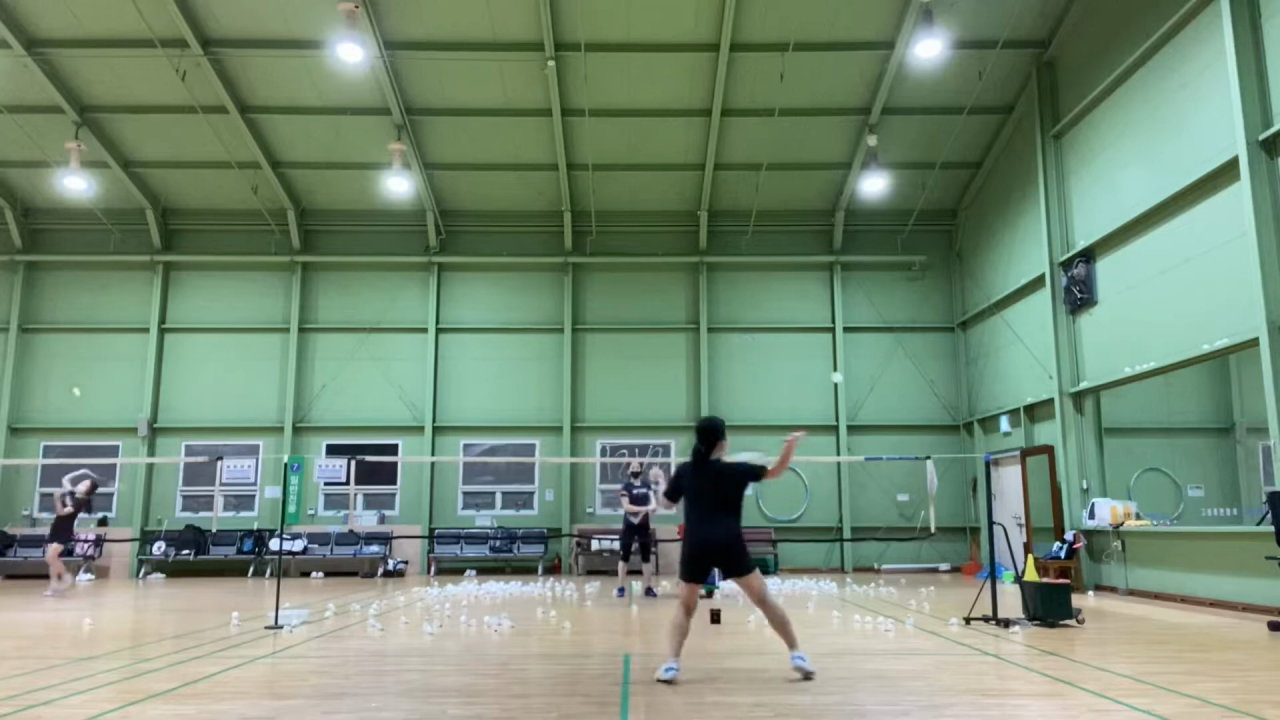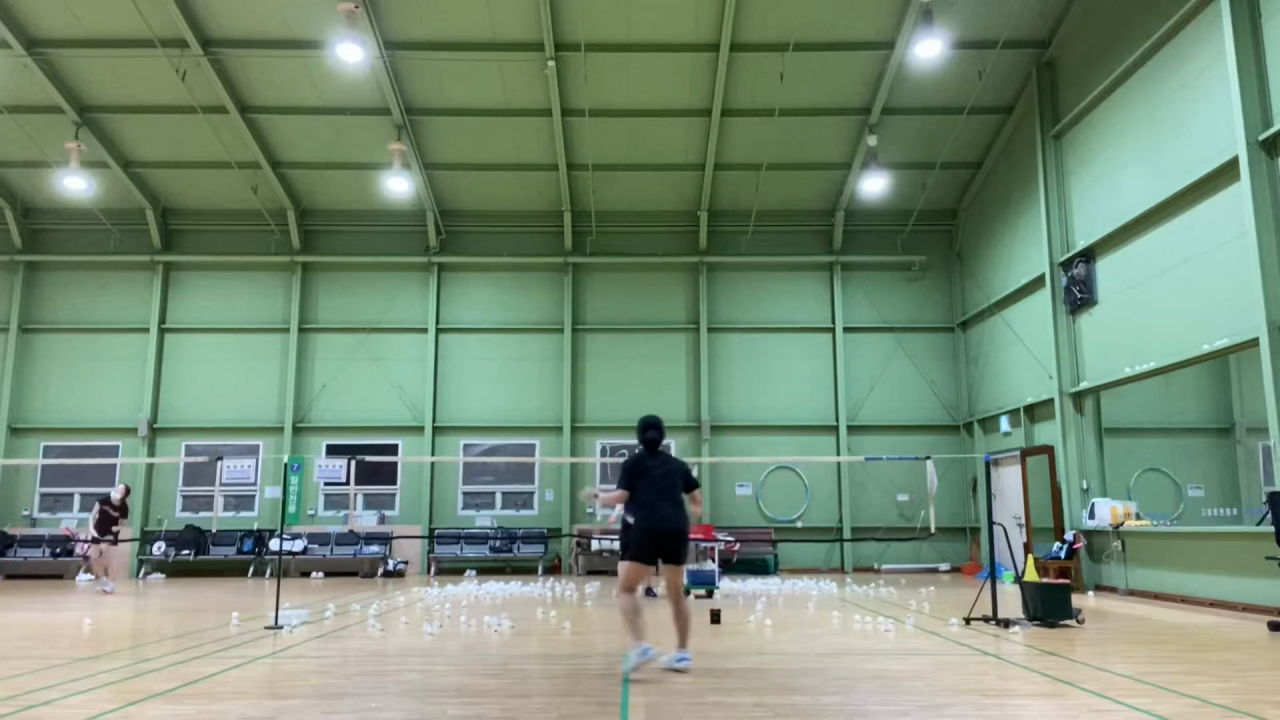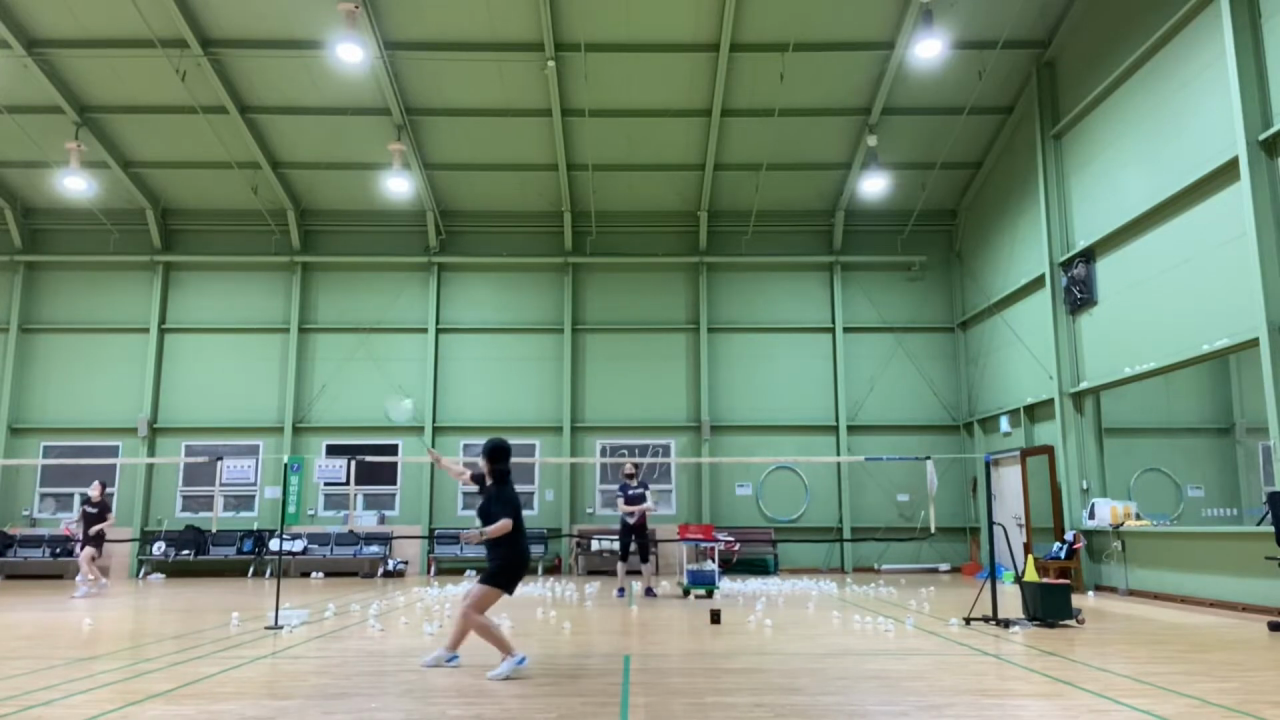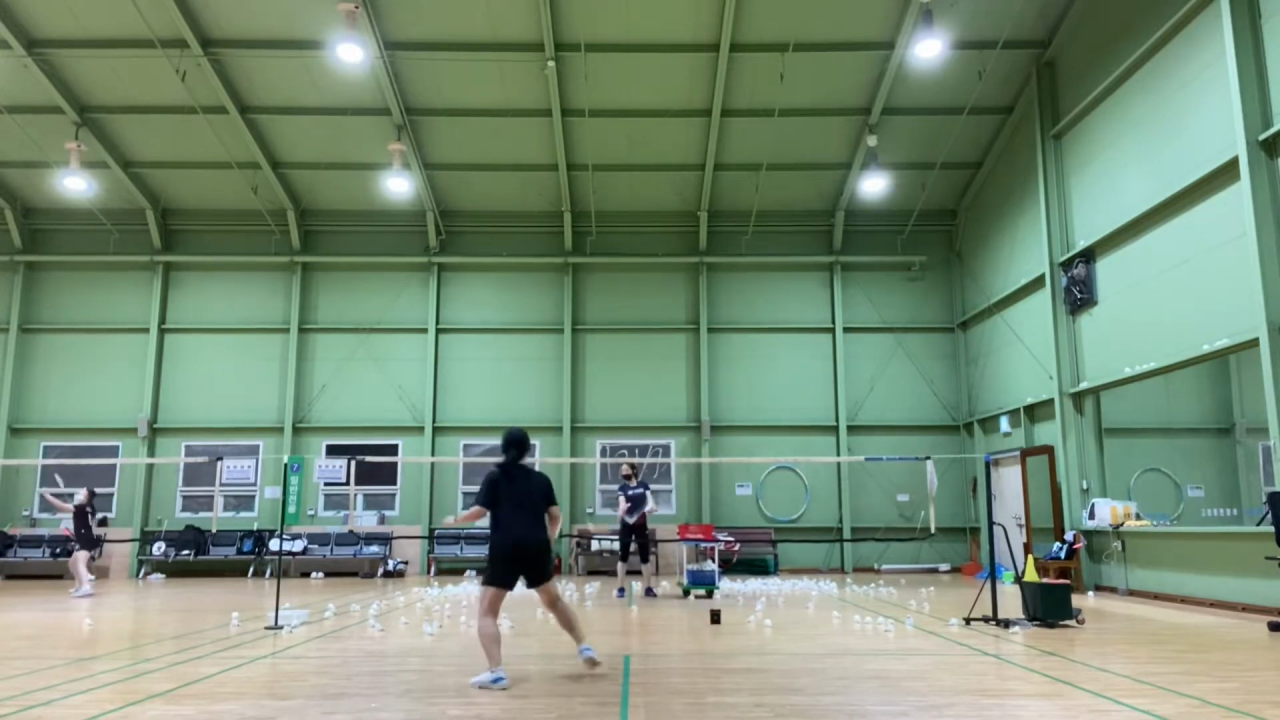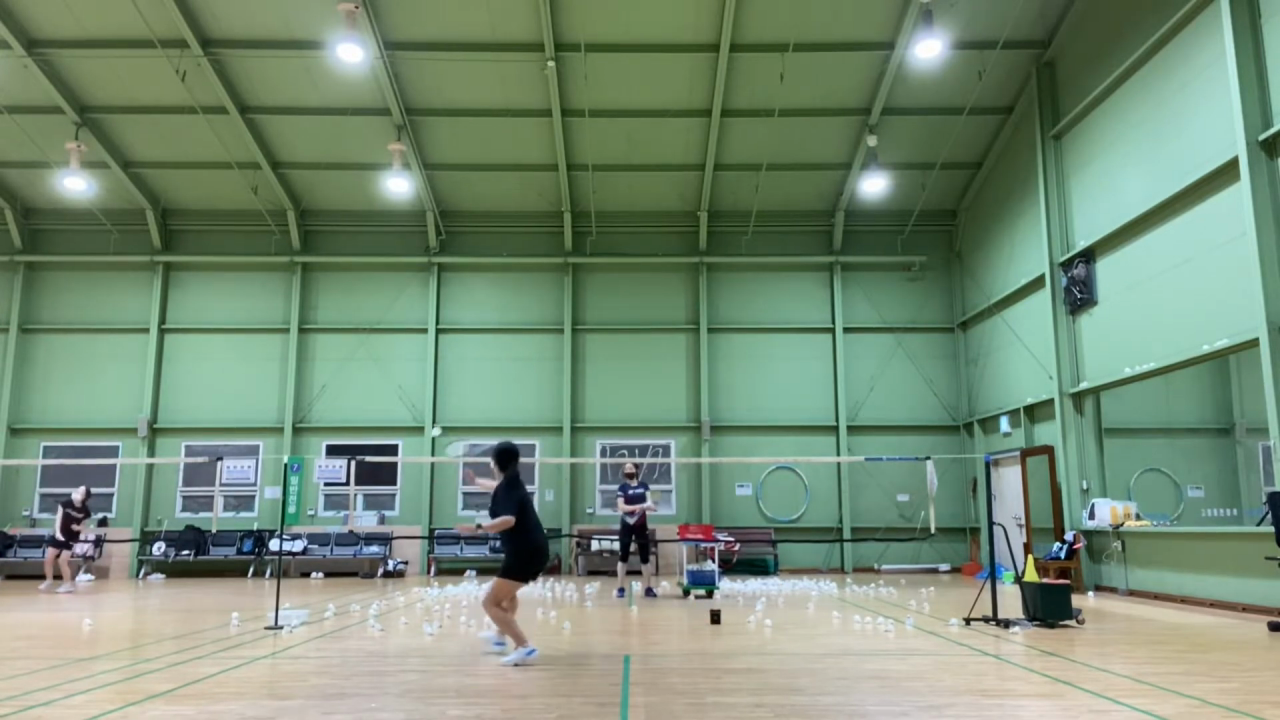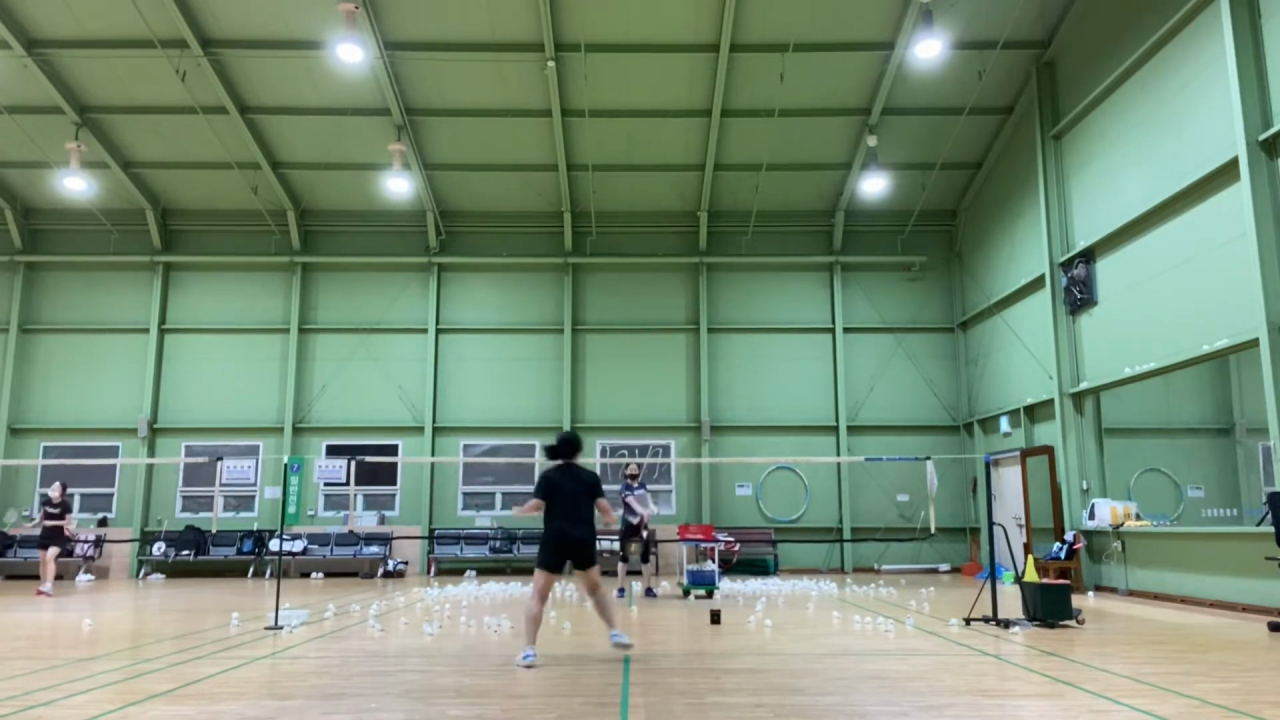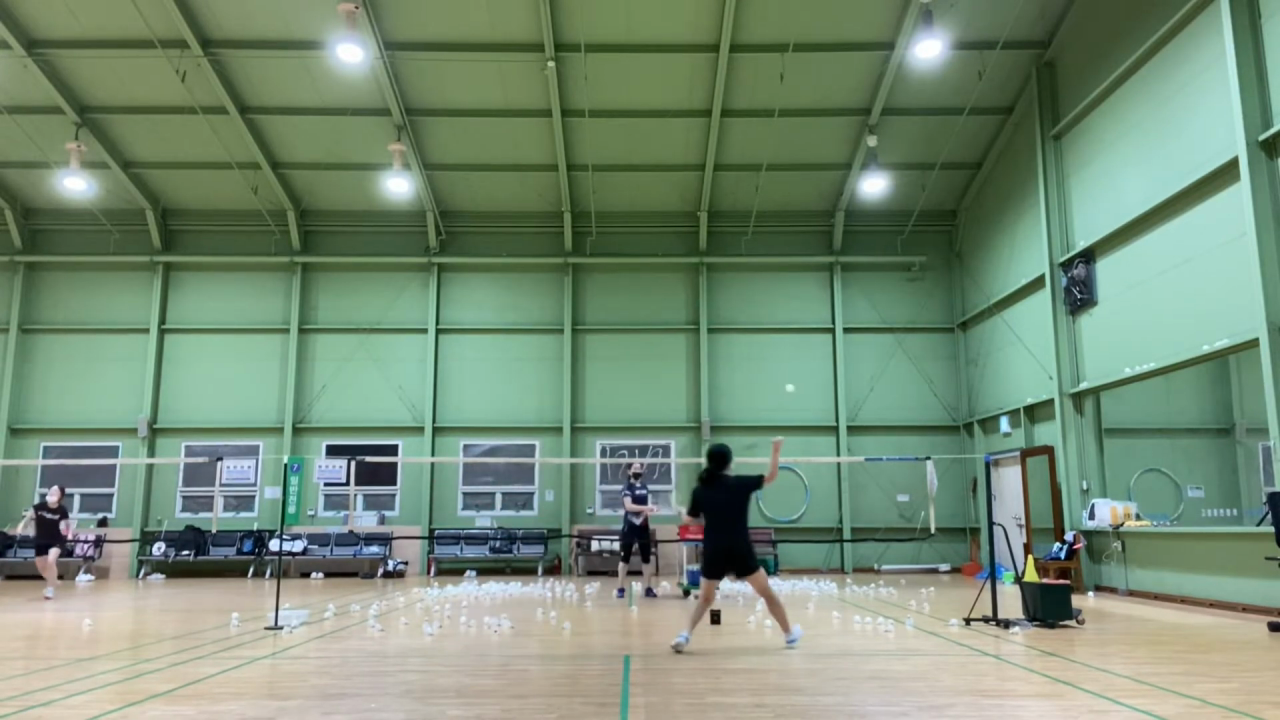
dt=0.7s
person 1, frame 1
left shoulder: (685, 471)
right shoulder: (733, 471)
left elbow: (667, 502)
right elbow: (775, 471)
right wrist: (790, 445)
left hip: (694, 547)
right hip: (729, 544)
left knee: (685, 607)
right knee: (764, 601)
left ankle: (672, 664)
right ankle: (796, 656)
person 1, frame 2
left shoulder: (633, 462)
right shoulder: (677, 464)
left elbow: (621, 497)
right elbow: (697, 497)
left wrist: (598, 495)
right wrist: (696, 511)
left hip: (647, 530)
right hip: (677, 529)
left knee: (626, 590)
right knee: (676, 593)
left ankle: (641, 646)
right ankle: (682, 653)
person 1, frame 3
left shoulder: (500, 490)
right shoulder: (492, 482)
left elbow: (506, 524)
right elbow: (464, 474)
left wrist: (483, 533)
right wrist: (441, 462)
left hip: (509, 560)
right hip: (506, 558)
left knee: (471, 612)
right knee: (470, 600)
left ankle: (513, 658)
right ankle: (450, 652)
person 1, frame 4
left shoulder: (493, 478)
right shoulder: (541, 479)
left elbow: (478, 512)
right elbow: (555, 516)
left wrist: (455, 520)
right wrist: (548, 540)
left hip: (503, 551)
right hip: (537, 549)
left knee: (487, 615)
right knee: (554, 601)
left ankle: (495, 673)
right ankle: (584, 649)
person 1, frame 5
left shoulder: (504, 489)
right shoulder: (512, 483)
left elbow: (508, 520)
left wrist: (478, 527)
right wrist: (476, 481)
left hip: (523, 553)
right hip: (536, 550)
left knee: (490, 603)
right knee: (505, 592)
left ankle: (525, 648)
right ankle: (500, 637)
person 1, frame 6
left shoulder: (548, 476)
right shoulder: (589, 476)
left elbow: (535, 506)
right elbow: (603, 507)
left wrist: (521, 510)
right wrist: (612, 520)
left hip: (554, 540)
right hip: (583, 541)
left knee: (538, 597)
right knee: (594, 589)
left ankle: (529, 651)
right ankle: (615, 634)
person 1, frame 7
left shoulder: (700, 490)
right shoulder: (740, 483)
left elbow: (689, 520)
right elbow: (770, 477)
left wrist: (694, 514)
right wrist: (776, 452)
left hip: (713, 552)
right hip: (740, 550)
left knee: (705, 598)
right knee: (766, 591)
left ankle: (686, 635)
right ankle: (789, 633)
